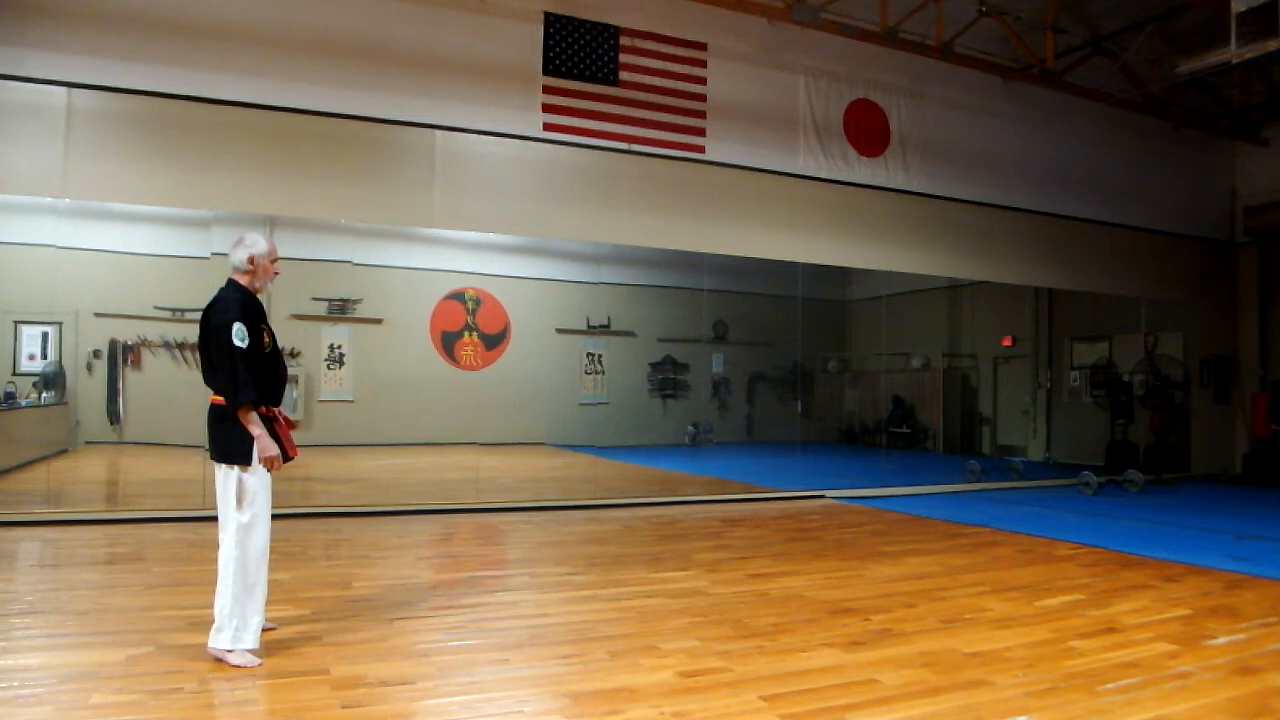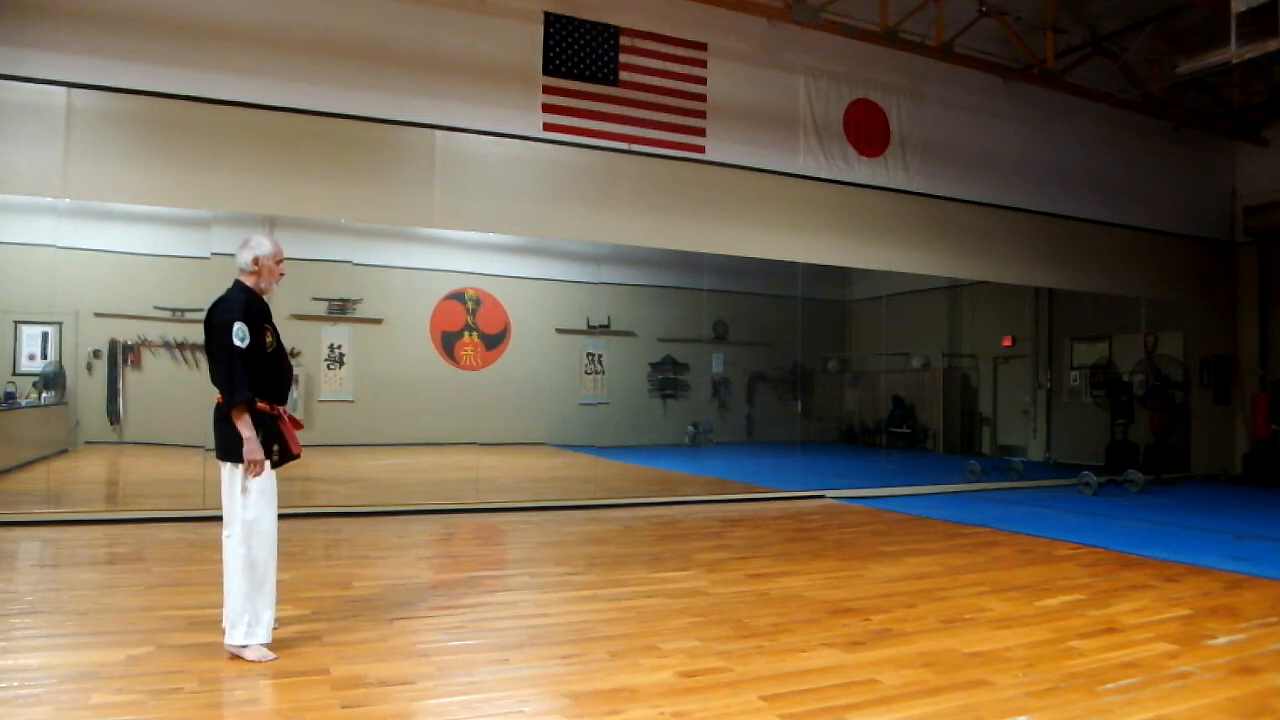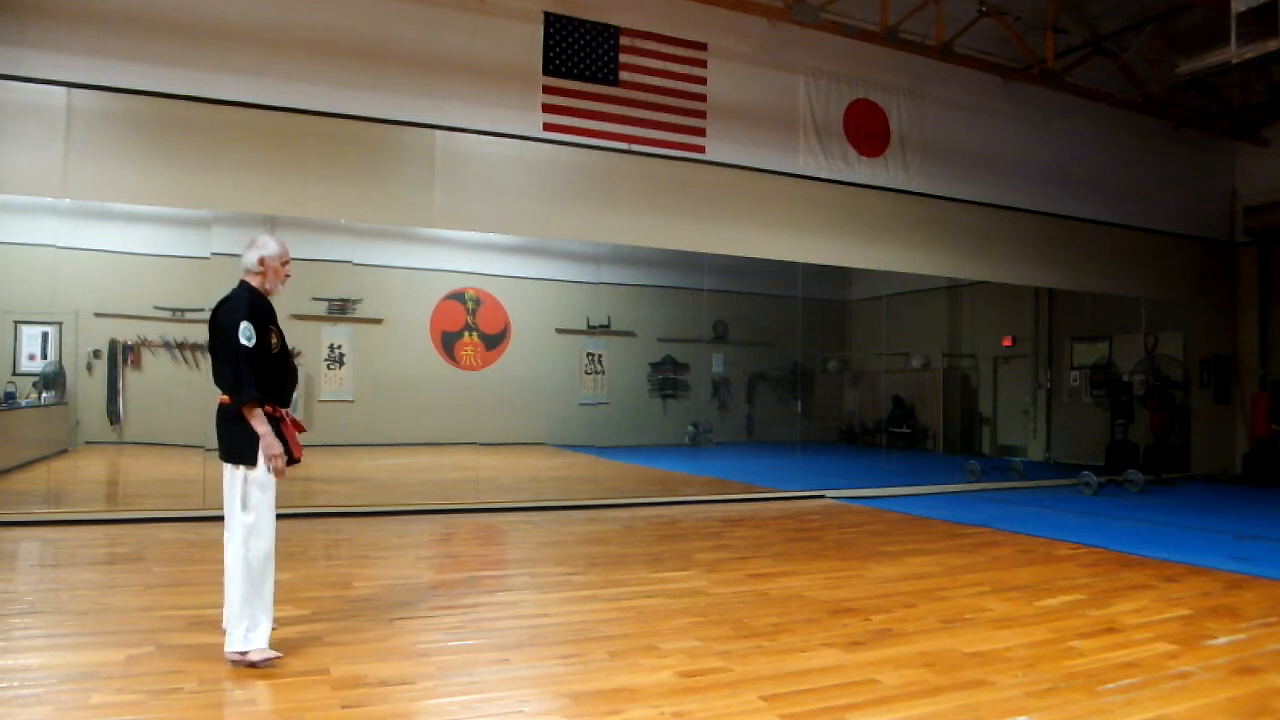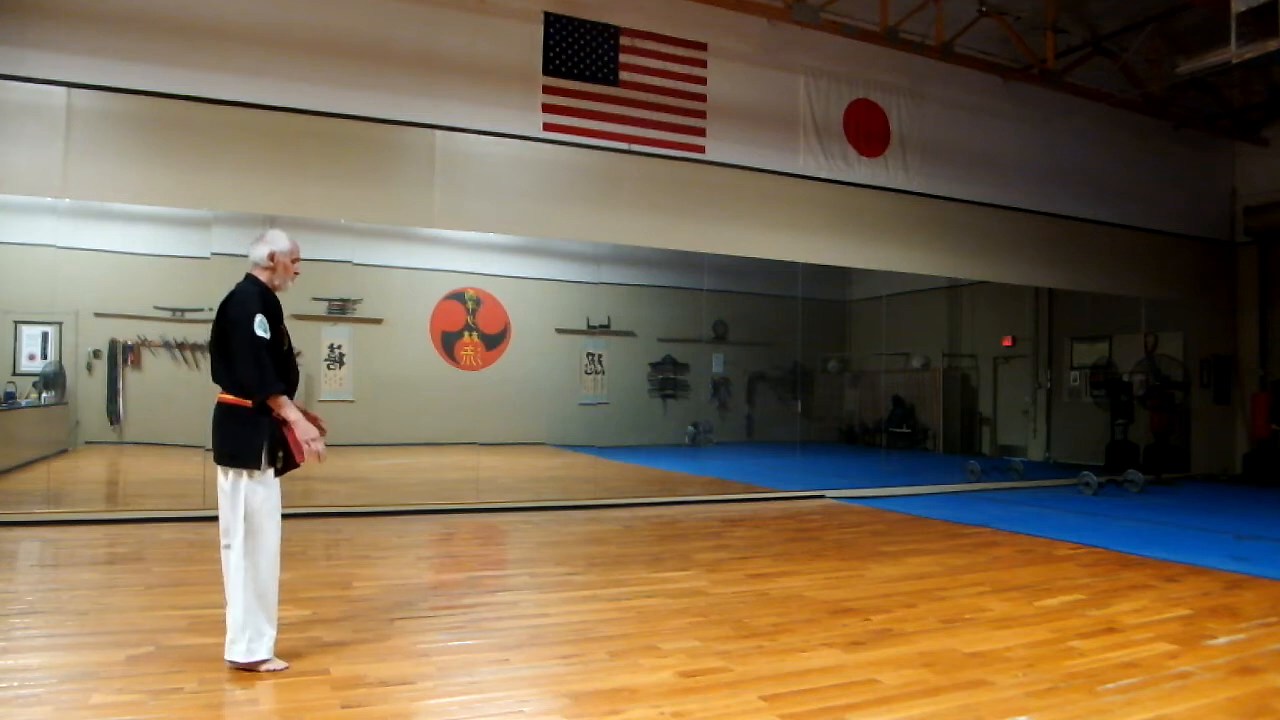
dt=0.3s
person 1, frame 1
left shoulder: (244, 304)
right shoulder: (231, 307)
right elbow: (233, 381)
left wrist: (269, 421)
right wrist: (261, 434)
left hip: (248, 428)
right hip: (241, 431)
left knee: (248, 527)
right knee: (245, 530)
left ankle: (243, 617)
right ankle: (229, 637)
person 1, frame 2
left shoulder: (251, 306)
right shoulder: (234, 308)
right elbow: (232, 381)
left wrist: (275, 417)
right wrist: (250, 437)
left hip: (257, 424)
right hip: (246, 430)
left knee: (249, 526)
right knee: (252, 527)
left ankle: (246, 617)
right ankle: (244, 632)
person 1, frame 3
left shoulder: (256, 306)
right shoulder: (239, 307)
right elbow: (239, 381)
left wrist: (280, 422)
right wrist: (267, 434)
left hip: (257, 429)
right hip: (248, 431)
left knee: (247, 527)
right knee: (252, 530)
left ankle: (240, 618)
right ankle: (244, 640)
person 1, frame 4
left shoulder: (255, 300)
right shoulder: (250, 301)
right elbow: (258, 374)
left wrist: (294, 412)
right wrist: (296, 419)
left hip: (246, 426)
right hip: (249, 430)
left knee: (243, 531)
right knee: (256, 534)
left ankle: (245, 621)
right ankle: (249, 647)
